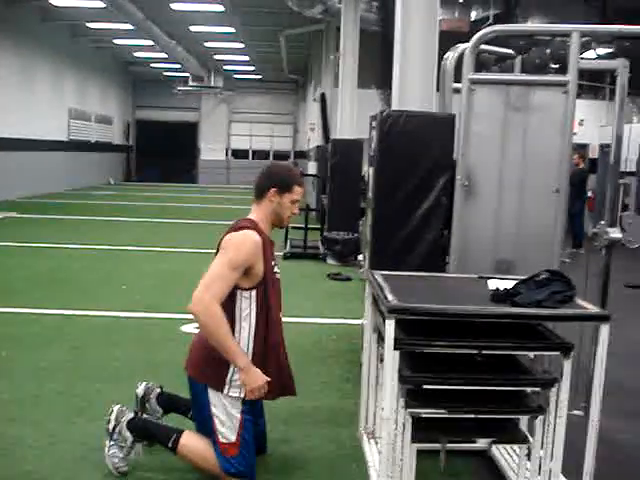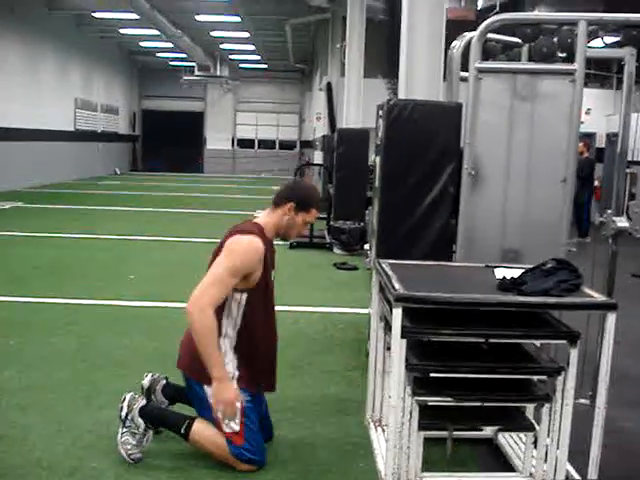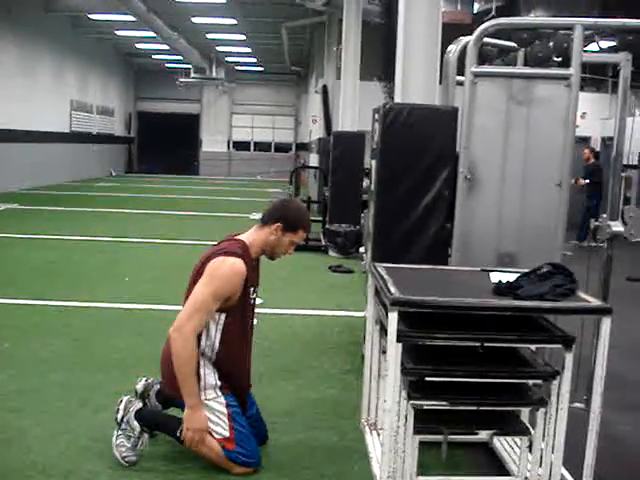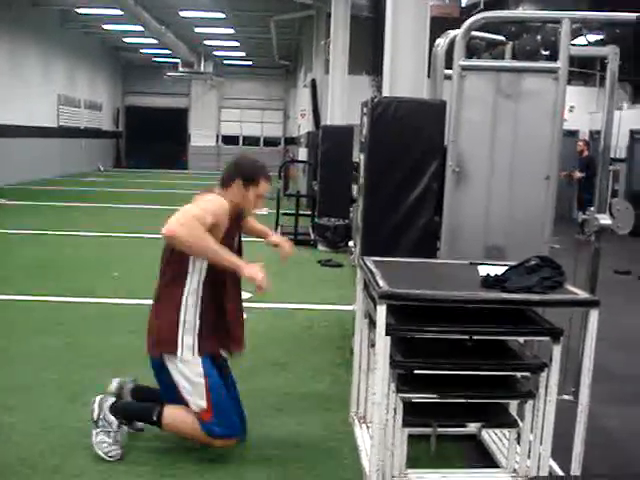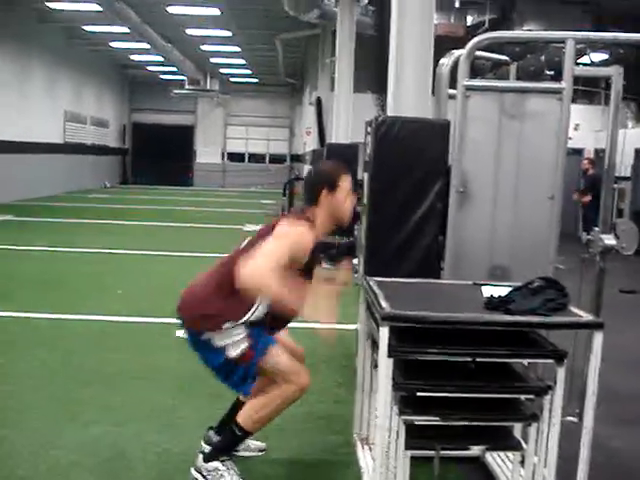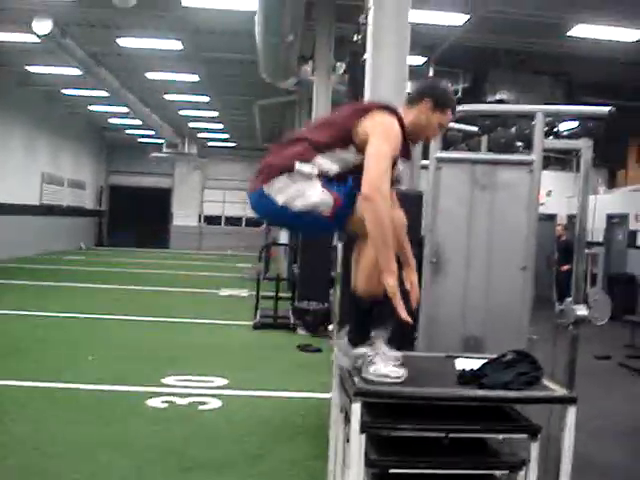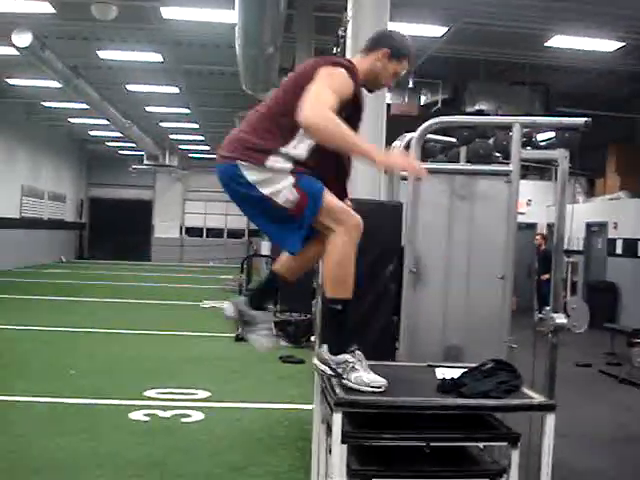
dt=0.7s
person 1, frame 1
left shoulder: (260, 239)
right shoulder: (246, 239)
right elbow: (202, 306)
right wrist: (246, 367)
left hip: (234, 367)
right hip: (223, 371)
left knee: (255, 446)
left ankle: (160, 401)
right ankle: (134, 426)
person 1, frame 2
left shoulder: (260, 239)
right shoulder: (249, 244)
right elbow: (198, 306)
right wrist: (220, 380)
left hip: (233, 356)
right hip: (214, 360)
left knee: (262, 432)
right knee: (249, 458)
left ankle: (165, 391)
right ankle: (148, 413)
person 1, frame 3
left shoulder: (246, 254)
right shoulder: (231, 265)
right elbow: (181, 332)
left wrist: (230, 380)
right wrist: (194, 407)
left hip: (218, 366)
right hip: (200, 371)
left knee: (258, 436)
right knee: (245, 461)
left ankle: (159, 396)
right ankle: (141, 416)
person 1, frame 4
left shoulder: (228, 214)
right shoulder: (216, 207)
left elbow: (243, 220)
right elbow: (174, 229)
left wrist: (270, 235)
right wrist: (240, 265)
left hip: (201, 342)
right hip: (180, 340)
left knee: (233, 429)
right knee: (225, 436)
left ankle: (132, 394)
right ankle: (118, 411)
person 1, frame 5
left shoulder: (302, 229)
right shoulder: (300, 233)
right elbow: (252, 276)
left wrist: (330, 282)
right wrist: (307, 306)
left hip: (224, 311)
right hip: (209, 317)
left knee: (292, 359)
right knee: (295, 381)
left ankle: (220, 436)
person 1, frame 6
left shoulder: (384, 126)
right shoulder: (386, 124)
left elbow: (388, 202)
right elbow: (376, 197)
left wrist: (408, 264)
right wrist: (389, 273)
left hip: (287, 188)
right hip: (281, 187)
left knee: (382, 224)
right knee: (379, 218)
left ankle: (361, 337)
right ankle: (358, 343)
person 1, frame 7
left shoulder: (340, 80)
right shoulder: (338, 75)
left elbow: (324, 155)
right elbow: (311, 117)
left wrist: (337, 201)
right wrist: (379, 155)
left hip: (250, 165)
right hip: (251, 164)
left knee: (325, 229)
right knee: (346, 226)
left ankle: (255, 304)
right ankle: (337, 350)
